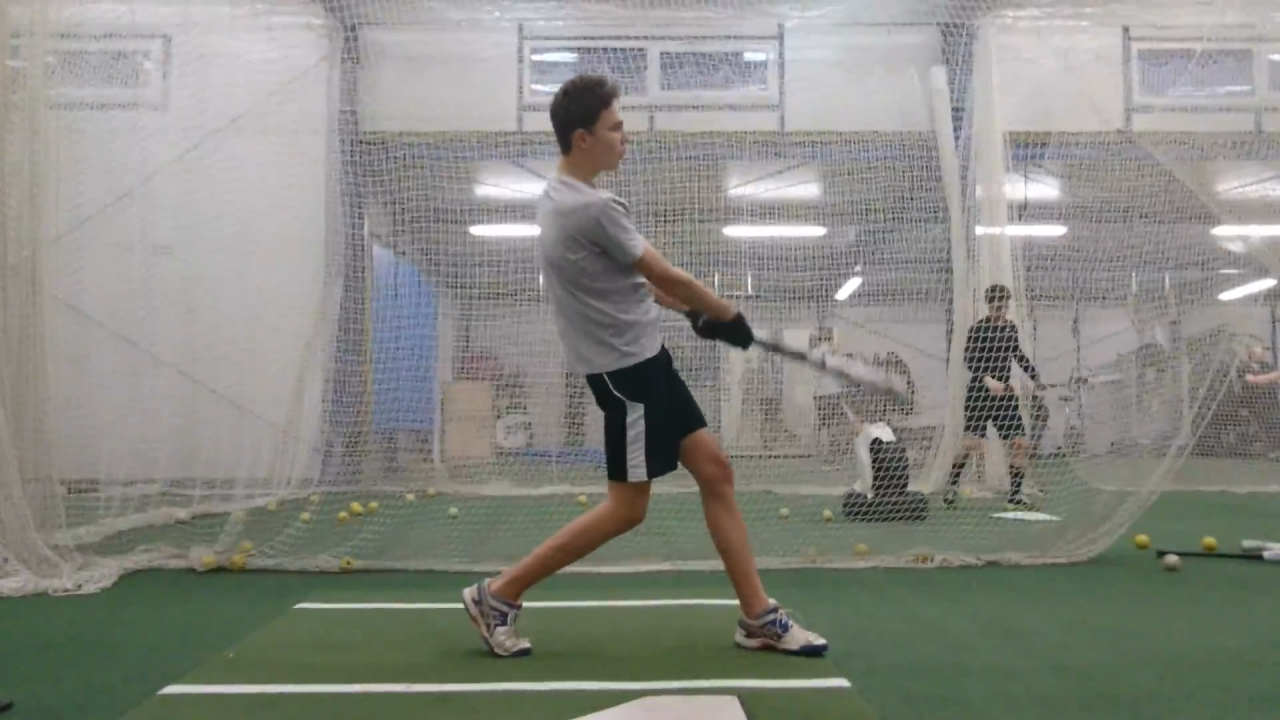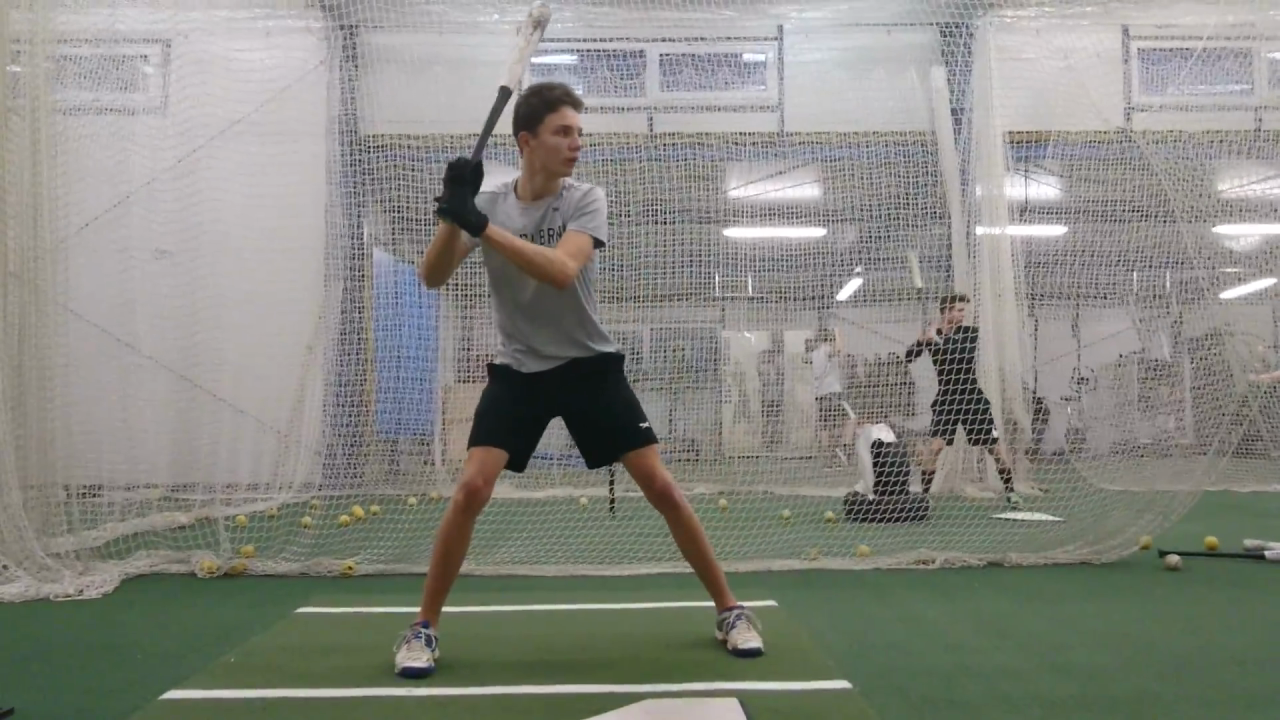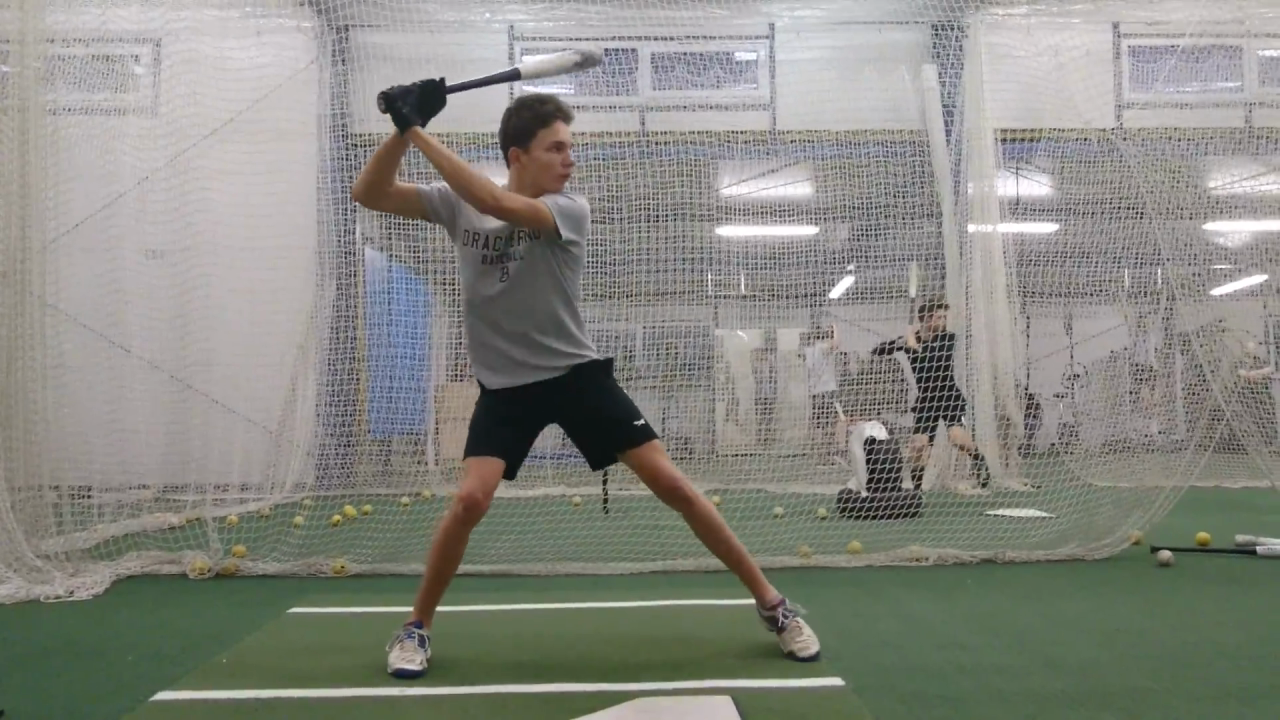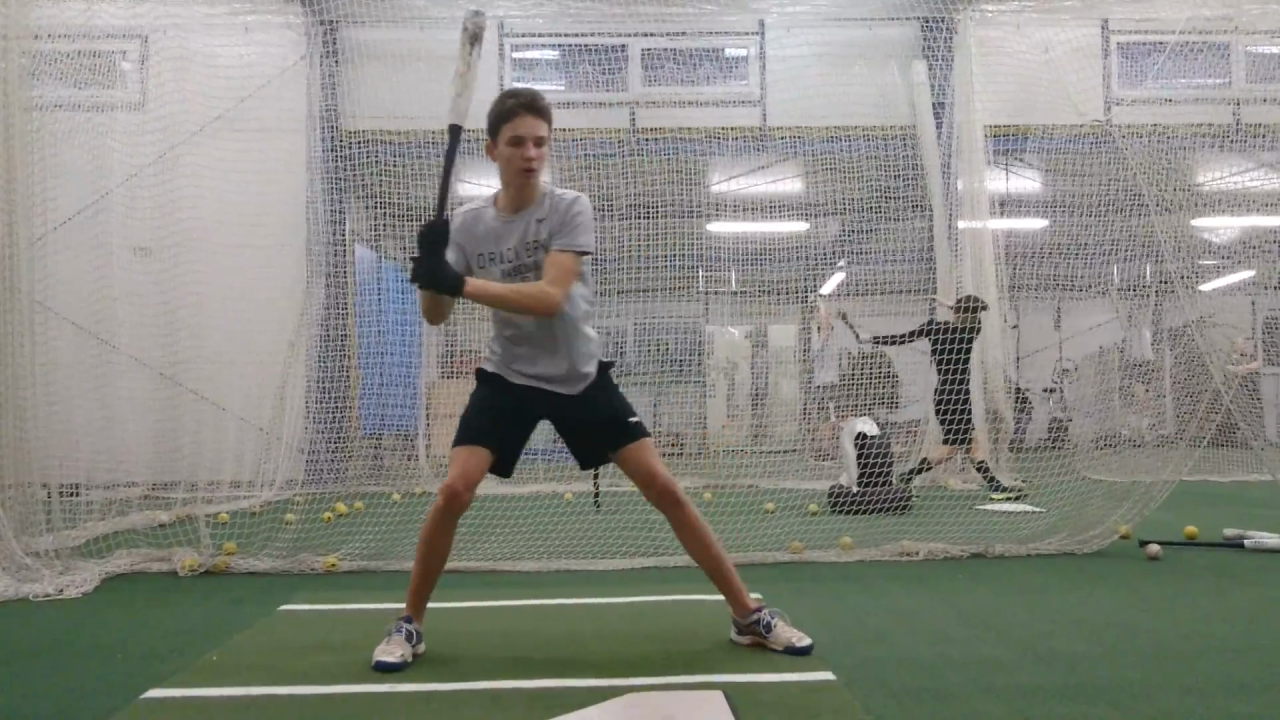
dt=1s
person 1, frame 1
left shoulder: (565, 195)
right shoulder: (592, 206)
right elbow: (664, 275)
left wrist: (695, 311)
right wrist: (726, 315)
left hip: (640, 357)
right hip: (625, 365)
left knee: (715, 470)
right knee: (627, 507)
left ankle: (758, 616)
right ankle: (497, 594)
person 1, frame 2
left shoulder: (587, 200)
right shoulder: (487, 201)
left elbow: (563, 272)
right elbow: (431, 278)
left wrist: (483, 228)
right wrist: (450, 219)
left hip: (589, 364)
right hip: (518, 369)
left knee: (661, 487)
right knee: (471, 488)
left ankle: (729, 610)
right ankle: (424, 626)
person 1, frame 3
left shoulder: (570, 210)
right shoulder: (455, 202)
left elbow: (495, 203)
right elbow: (367, 196)
left wrist: (418, 131)
right wrist: (402, 130)
left hip: (578, 373)
right hip: (505, 384)
left knee: (671, 485)
right knee: (470, 499)
left ankle: (770, 602)
right ankle: (416, 627)
person 1, frame 4
left shoulder: (571, 208)
right shoulder: (468, 223)
left elbow: (550, 299)
right elbow: (434, 315)
left wrist: (462, 283)
right wrist: (432, 275)
left hip: (578, 375)
right hip: (506, 378)
left knee: (663, 487)
right knee: (454, 490)
left ankle: (748, 614)
right ankle: (410, 623)
person 2, frame 1
left shoulder: (1011, 327)
right shoulder: (978, 329)
left elbow: (1017, 354)
right elbow: (969, 360)
left wrist: (1035, 377)
right wrist: (987, 379)
left hip: (1004, 394)
right hip: (980, 393)
left knee: (1020, 444)
right knee: (972, 443)
left ankle: (1015, 495)
right ankle: (952, 485)
person 2, frame 2
left shoulder: (970, 332)
right shoulder: (930, 335)
left elbow: (963, 357)
right elbow: (908, 357)
left wrist: (938, 341)
right wrist: (923, 339)
left hip: (972, 397)
right hip: (946, 399)
left knee: (995, 446)
right knee: (935, 446)
left ankle: (1010, 491)
right ankle: (924, 495)
person 2, frame 3
left shoulder: (948, 338)
right shoulder: (909, 339)
left elbow: (941, 363)
right elbow: (876, 351)
left wrist: (916, 347)
right wrist: (899, 343)
left hip: (951, 398)
right hip: (926, 401)
left knee: (957, 437)
right knee: (919, 444)
left ankle: (978, 459)
right ankle: (917, 491)
person 2, frame 4
left shoulder: (933, 327)
right shoulder: (970, 331)
left elbow: (898, 339)
right elbow: (975, 322)
left wrist: (868, 339)
right wrist: (955, 308)
left hip: (946, 394)
right hip: (956, 396)
left knee: (972, 443)
right knee: (951, 447)
left ankle: (995, 486)
right ankle: (905, 479)
